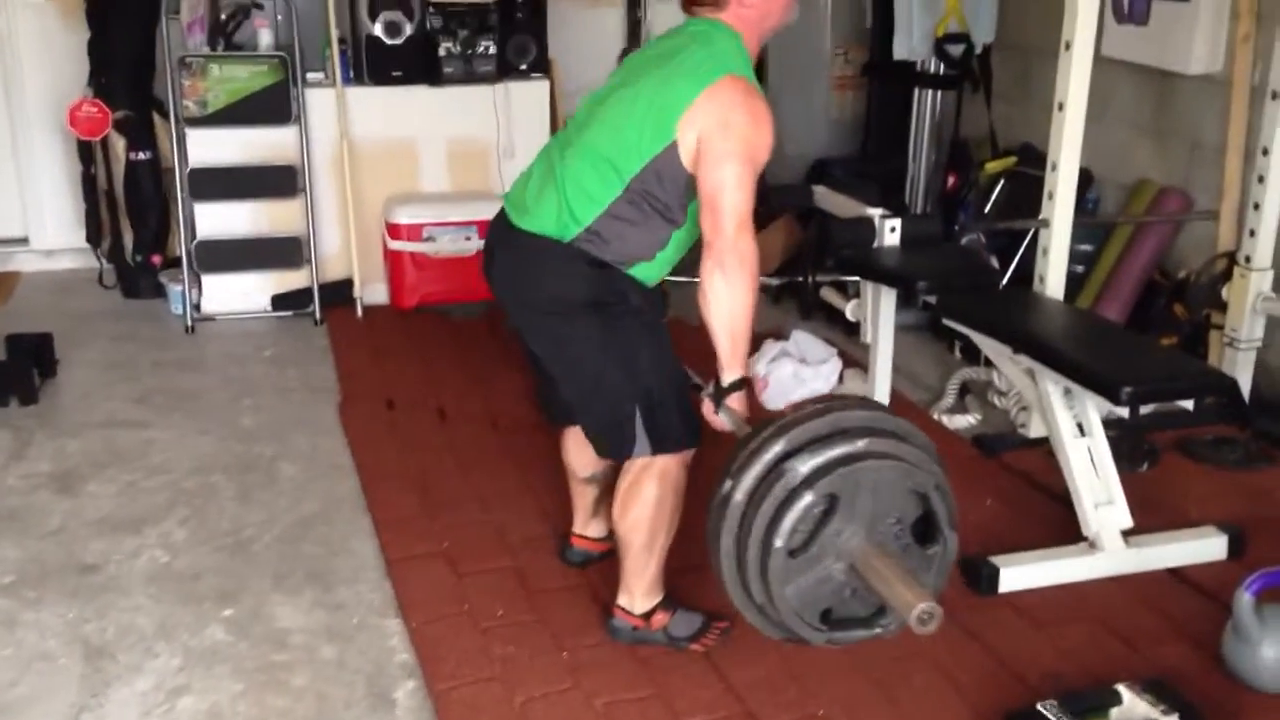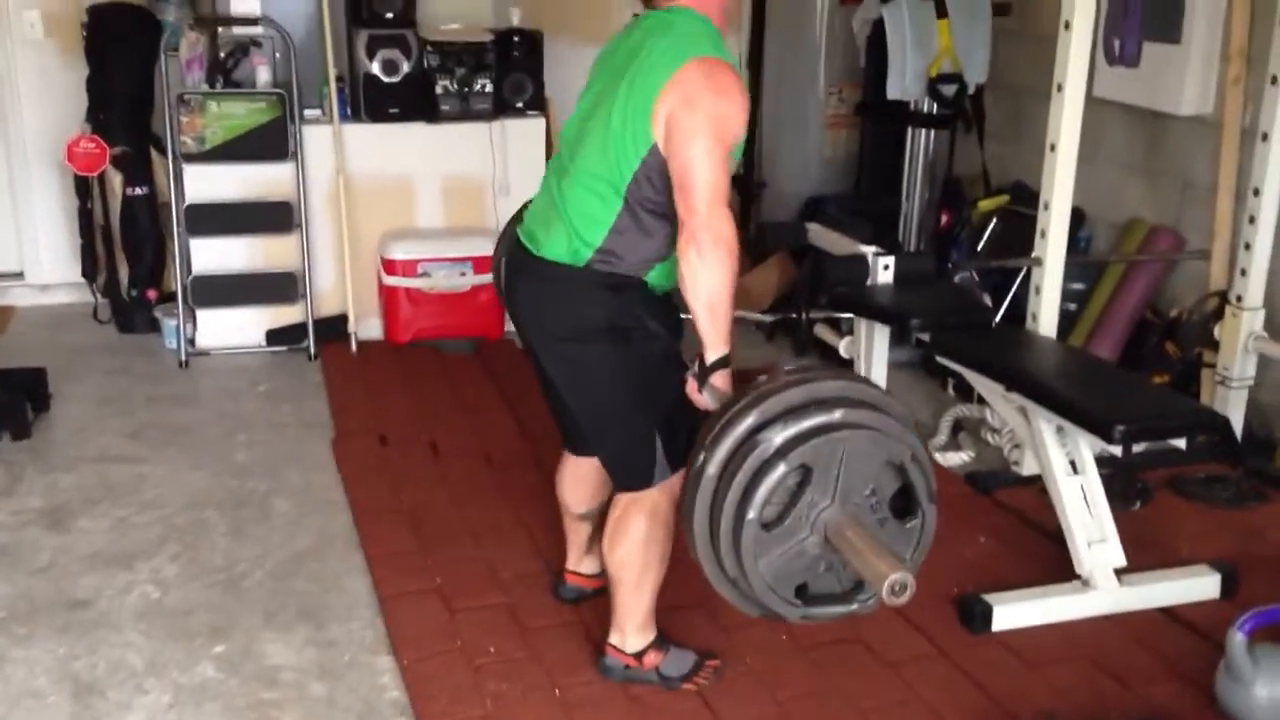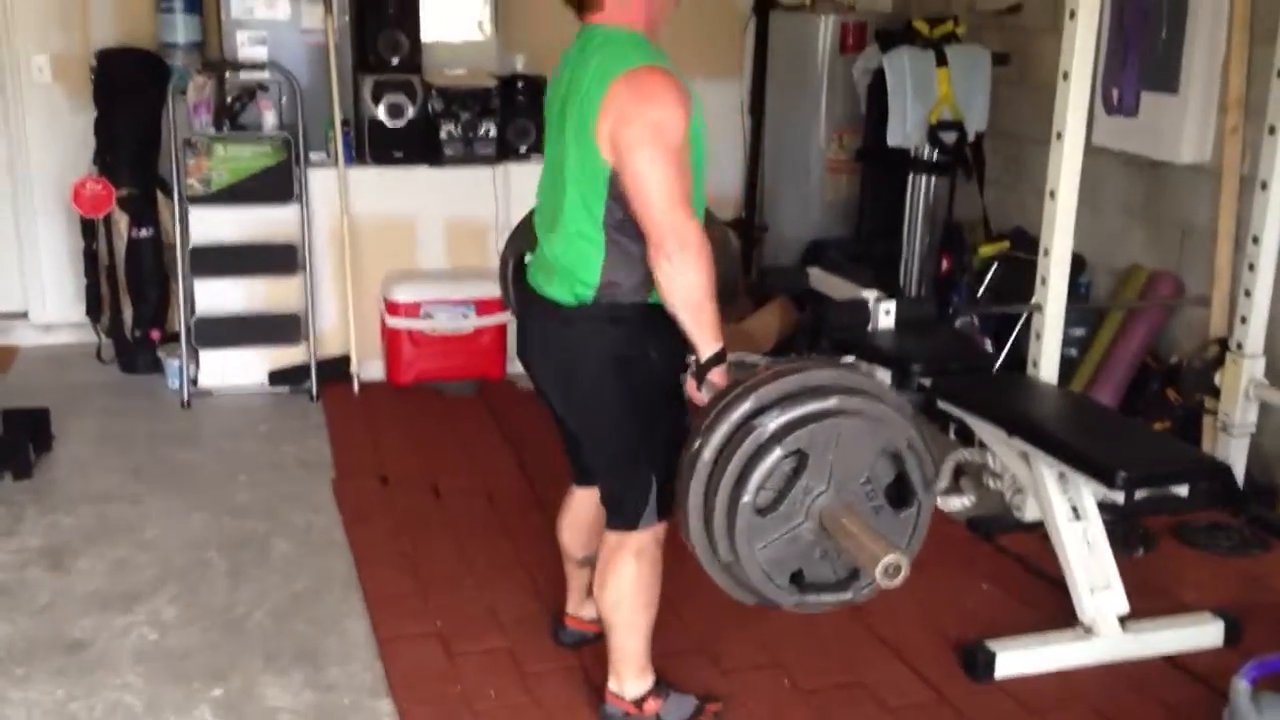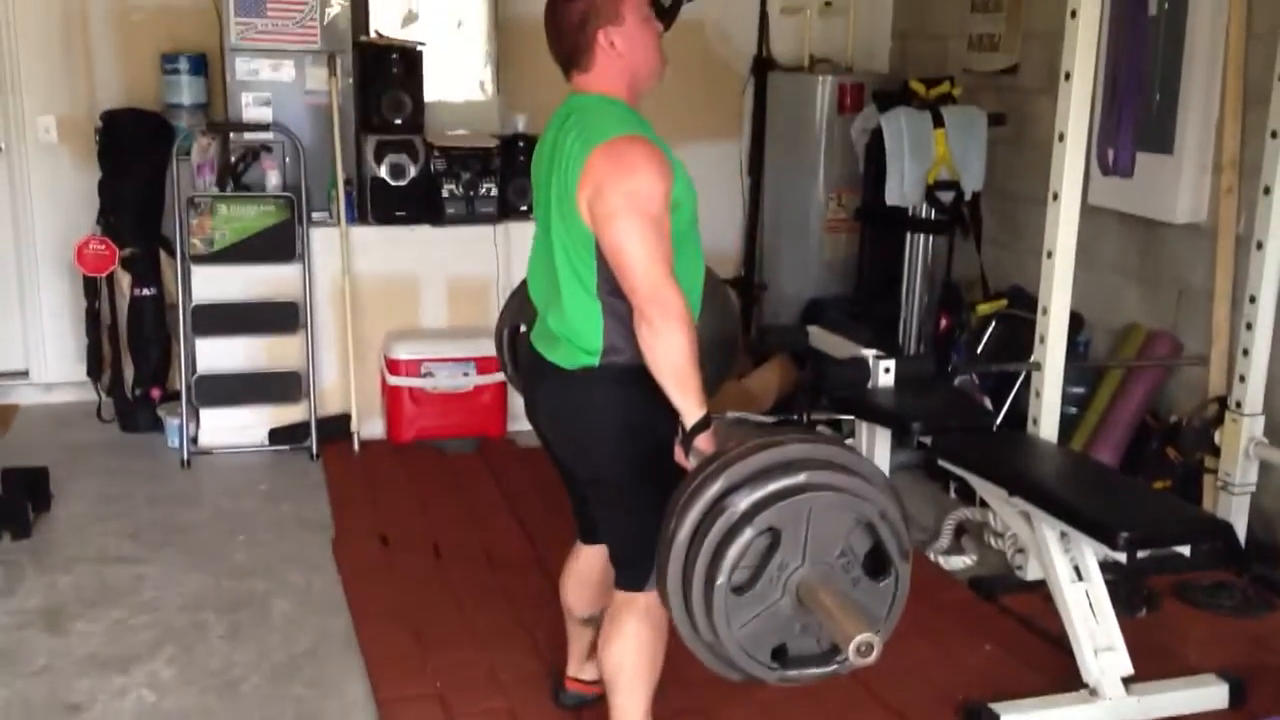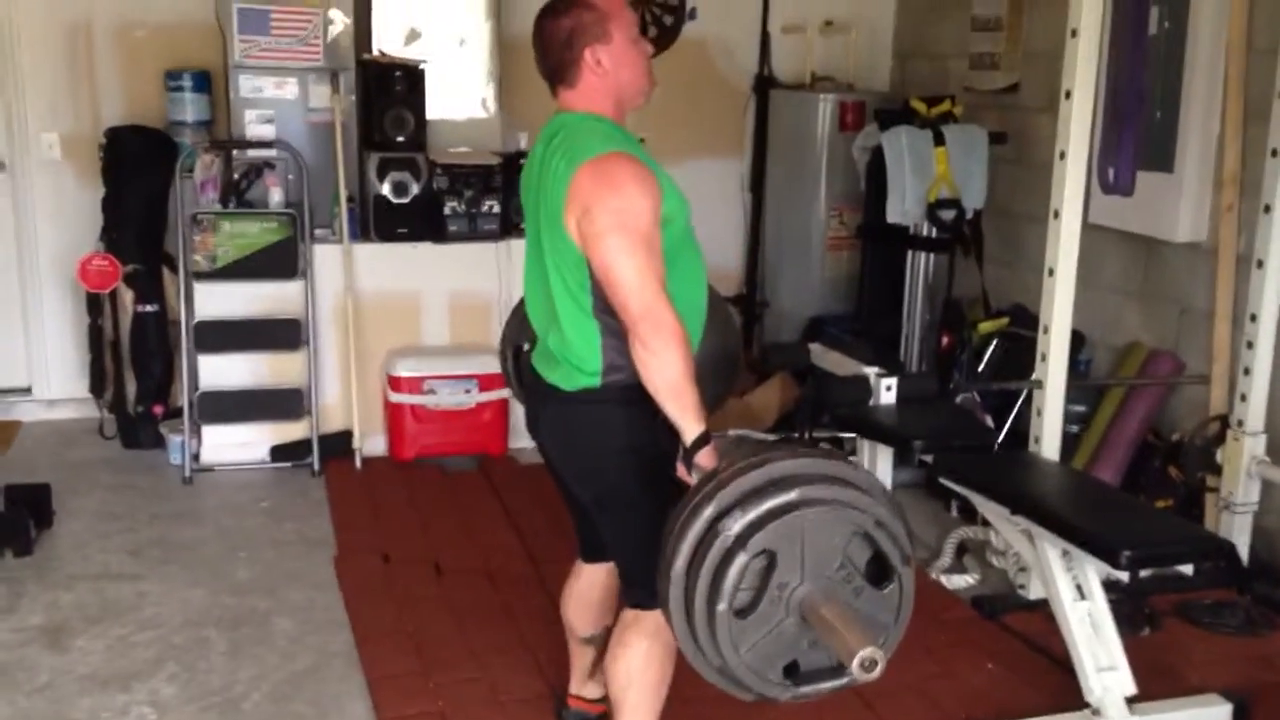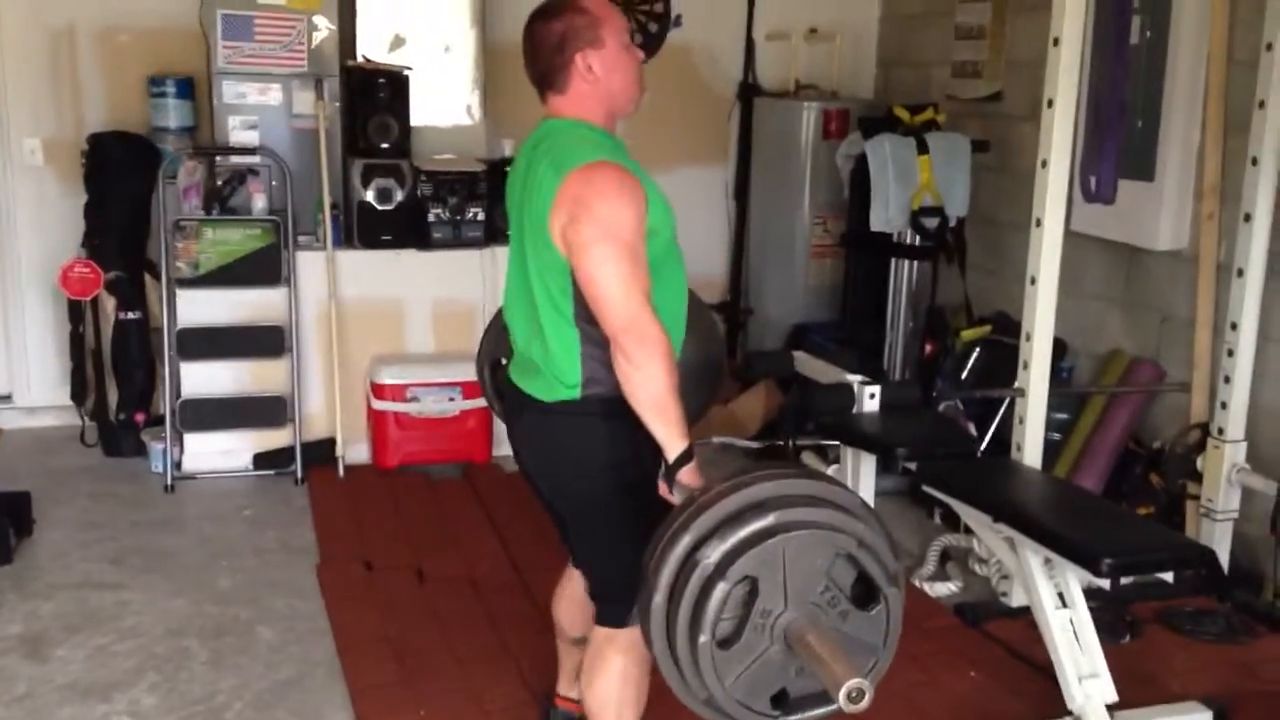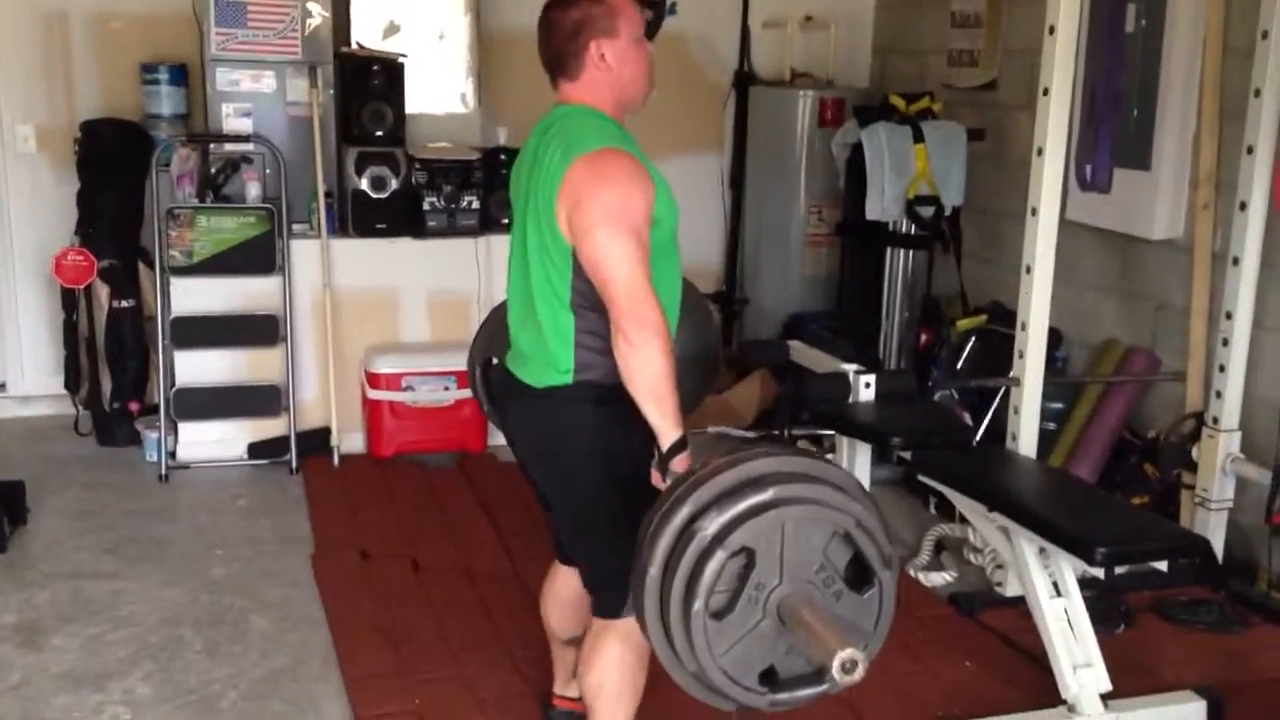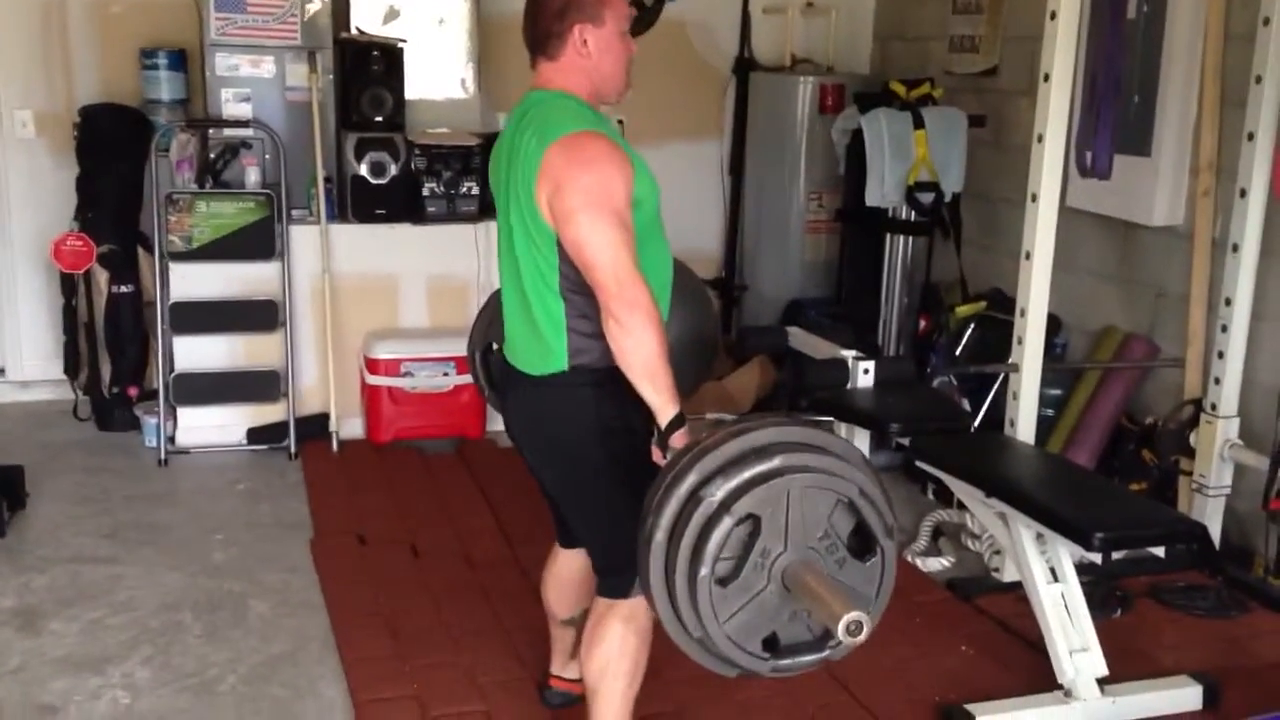
dt=0.3s
person 1, frame 1
right shoulder: (734, 99)
right elbow: (727, 250)
right wrist: (731, 380)
left hip: (522, 244)
right hip: (571, 271)
left knee: (592, 405)
right knee: (662, 440)
left ankle: (589, 531)
right ankle: (640, 608)
person 1, frame 2
right shoulder: (709, 77)
right elbow: (705, 228)
right wrist: (715, 358)
left hip: (539, 271)
right hip: (594, 297)
left knee: (592, 439)
right knee: (655, 471)
left ankle: (582, 566)
right ankle: (632, 645)
person 1, frame 3
left shoulder: (583, 62)
right shoulder: (644, 86)
right elbow: (671, 233)
right wrist: (709, 354)
left hip: (555, 311)
right hip: (608, 331)
left knee: (598, 478)
right knee: (642, 515)
left ankle: (580, 611)
person 1, frame 4
left shoulder: (567, 127)
right shoulder: (625, 153)
right elbow: (655, 303)
right wrist: (697, 422)
left hip: (559, 373)
right hip: (613, 393)
left knee: (600, 537)
right knee: (648, 579)
person 1, frame 5
left shoulder: (556, 146)
right shoulder: (612, 171)
right elbow: (648, 320)
right wrist: (697, 437)
left hip: (563, 395)
right hip: (615, 413)
left knee: (602, 555)
right knee: (659, 596)
person 1, frame 6
left shoulder: (543, 151)
right shoulder: (599, 180)
right elbow: (632, 333)
right wrist: (679, 456)
left hip: (544, 407)
right hip: (592, 426)
left knee: (594, 565)
right knee: (632, 610)
person 1, frame 7
left shoulder: (551, 138)
right shoulder: (606, 165)
right elbow: (633, 317)
right wrist: (673, 441)
left hip: (540, 394)
right hip: (584, 412)
left knee: (580, 556)
right knee: (630, 598)
person 1, frame 8
left shoulder: (527, 126)
right shoulder: (584, 148)
right elbow: (622, 297)
right wrist: (670, 419)
left hip: (538, 382)
right hip: (583, 398)
left knee: (579, 538)
right knee: (637, 579)
